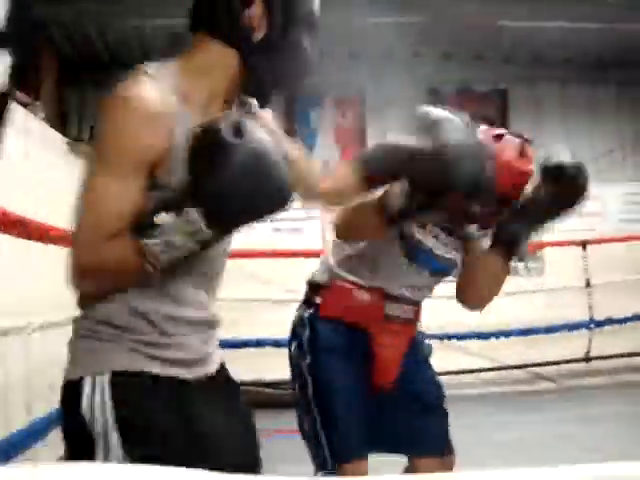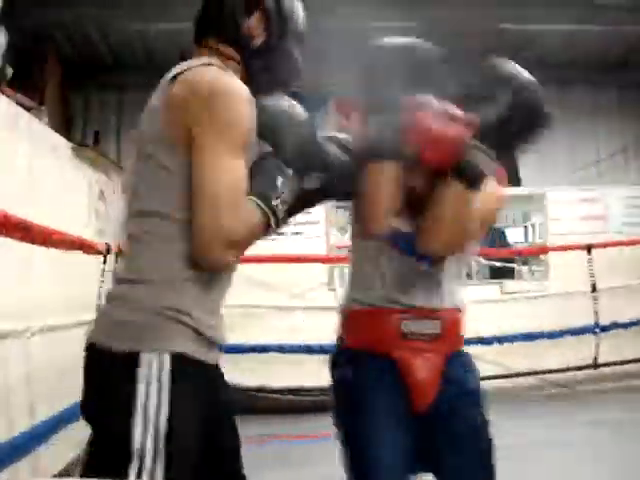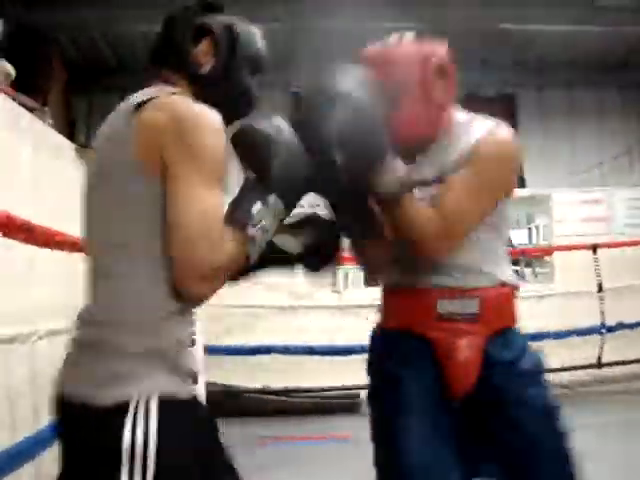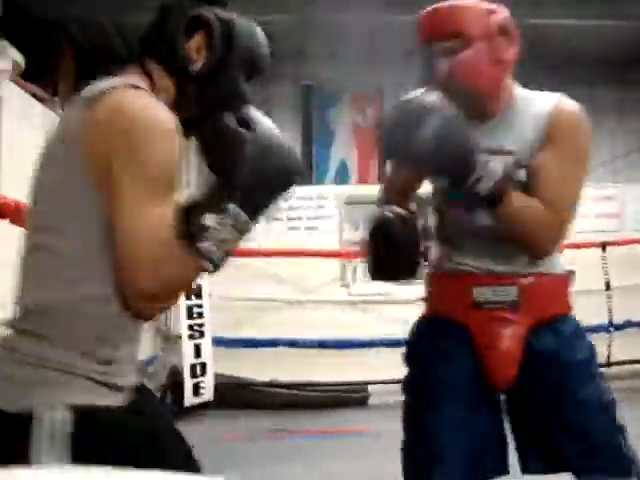
dt=0.2s
person 1, frame 1
left shoulder: (238, 117)
right shoulder: (147, 105)
right elbow: (89, 272)
right wrist: (198, 214)
left hip: (198, 369)
right hip: (125, 378)
left knee: (238, 467)
person 1, frame 2
left shoulder: (187, 89)
right shoulder: (220, 89)
left elbow: (232, 221)
right elbow: (217, 245)
right wrist: (284, 171)
left hip: (180, 351)
right hip: (154, 354)
person 1, frame 3
left shoulder: (128, 123)
right shoulder: (190, 120)
right elbow: (197, 276)
right wrist: (269, 192)
left hip: (149, 388)
right hip: (133, 395)
person 1, frame 4
left shoulder: (111, 108)
right shoulder: (141, 117)
right elbow: (147, 288)
left wrist: (218, 199)
right wrist: (235, 202)
left knee: (179, 470)
person 2, frame 1
left shoulder: (490, 225)
right shoulder: (418, 179)
left elbow: (473, 297)
right elbow: (347, 228)
left wrist: (514, 232)
right wrist: (411, 203)
left hip: (398, 332)
right hip: (336, 320)
left knee: (435, 462)
right knee: (348, 470)
person 2, frame 2
left shoulder: (484, 190)
right shoulder: (384, 166)
left elbow: (437, 242)
right elbow: (372, 224)
left wrist: (473, 158)
right wrist: (386, 122)
left hip: (443, 351)
right hip: (371, 351)
person 2, frame 3
left shoulder: (492, 145)
right shoulder: (375, 148)
left elbow: (433, 242)
right elbow: (376, 258)
left wrist: (380, 170)
left hip: (491, 333)
right hip: (408, 335)
person 2, frame 4
left shoulder: (558, 119)
right shoulder: (436, 124)
left elbow: (546, 236)
right elbow: (395, 193)
left wrist: (477, 172)
right wrist: (391, 218)
left hip: (541, 318)
right hip: (452, 321)
